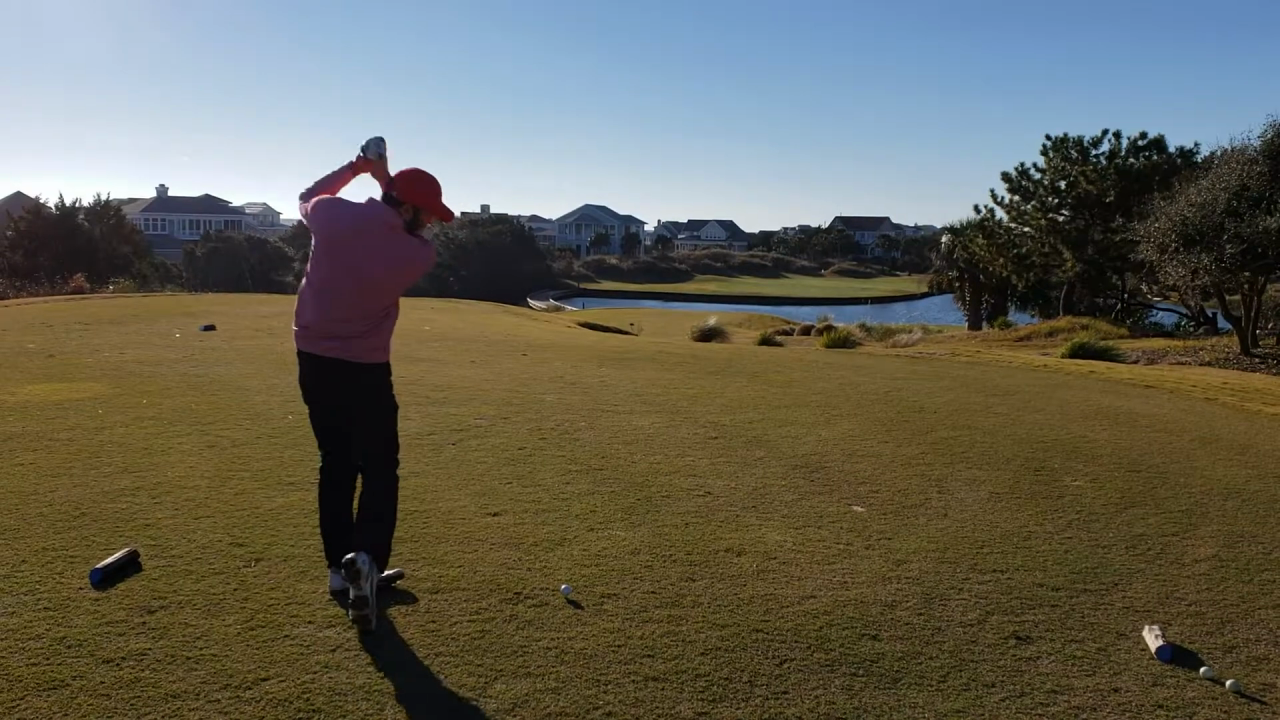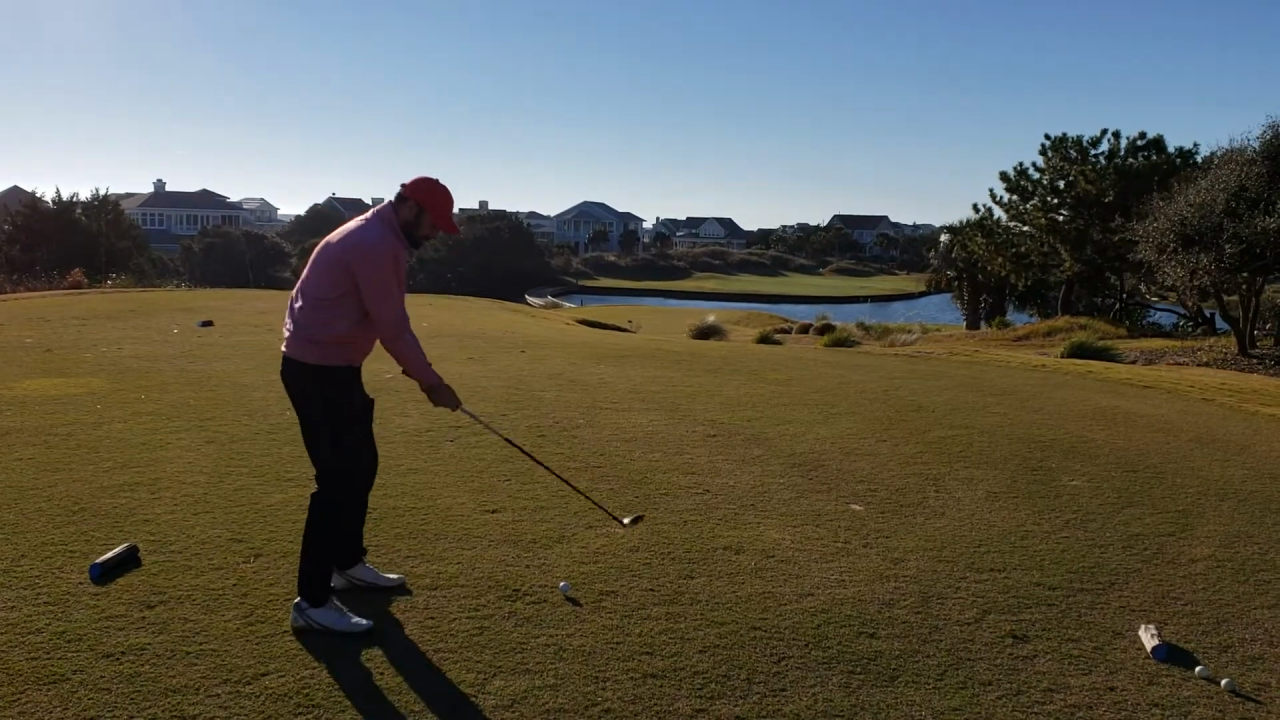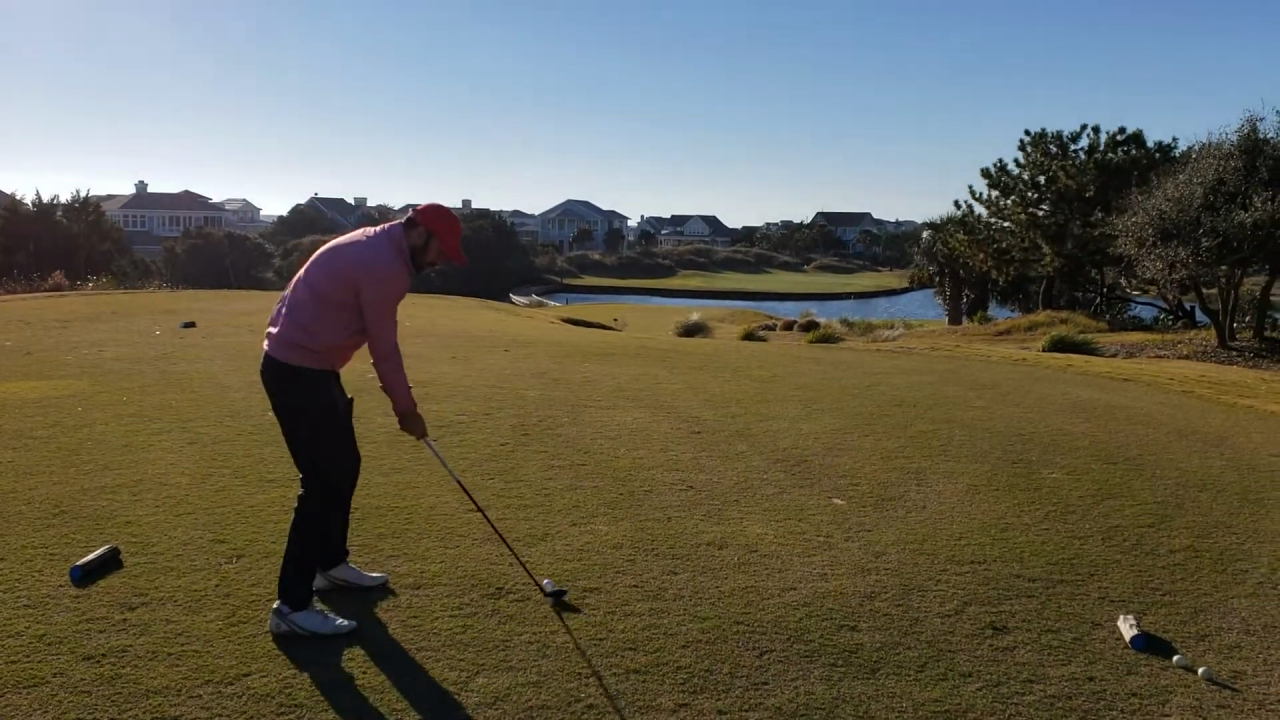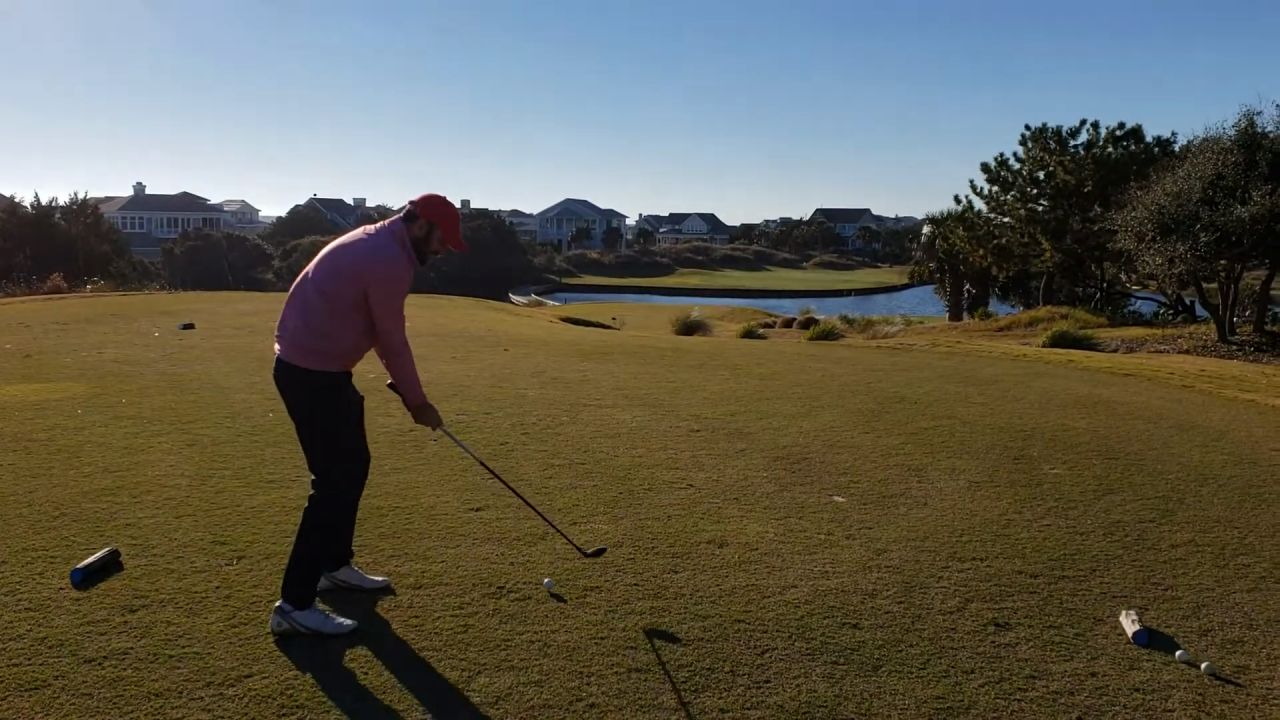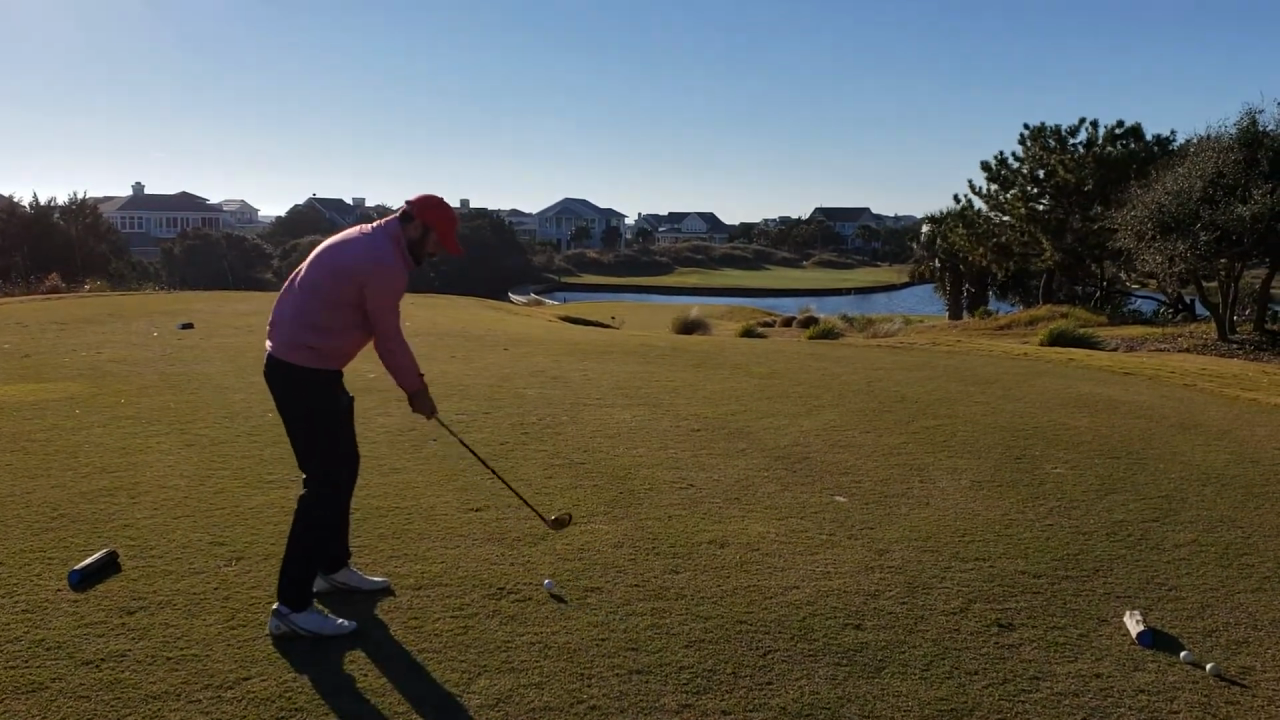
dt=1s
person 1, frame 1
left shoulder: (333, 214)
right shoulder: (419, 253)
left elbow: (306, 199)
left wrist: (356, 167)
right wrist: (383, 173)
left hip: (314, 362)
right hip: (365, 371)
left knee: (336, 466)
right knee: (379, 472)
left ankle: (341, 566)
right ankle: (367, 559)
person 1, frame 2
left shoulder: (380, 240)
right shoulder: (373, 244)
left elbow: (394, 320)
right elbow: (391, 330)
left wrist: (427, 374)
right wrist: (428, 381)
left hip: (333, 366)
right hip: (317, 369)
left knee: (360, 467)
right knee: (338, 480)
left ankle: (347, 563)
right ankle: (311, 601)
person 1, frame 3
left shoulder: (378, 250)
right shoulder: (382, 266)
left elbow: (381, 342)
right elbow: (383, 348)
left wrist: (402, 397)
right wrist: (406, 408)
left hip: (306, 365)
right hip: (297, 370)
left knee: (343, 466)
right knee: (324, 480)
left ankle: (330, 563)
right ankle: (291, 605)
person 1, frame 4
left shoulder: (374, 244)
right shoulder: (389, 263)
left elbow: (383, 336)
right elbow: (394, 342)
left wrist: (407, 390)
right wrist: (417, 401)
left hip: (313, 366)
right hip: (313, 374)
left knee: (351, 467)
right knee: (335, 482)
left ankle: (334, 565)
right ankle: (294, 604)
person 1, frame 5
left shoulder: (369, 242)
right shoulder: (384, 262)
left elbow: (381, 333)
right elbow: (389, 339)
left wrist: (413, 379)
right wrist: (417, 391)
left hip: (303, 364)
right hip: (303, 371)
left knee: (342, 467)
right knee: (326, 480)
left ankle: (332, 567)
right ankle: (292, 606)
